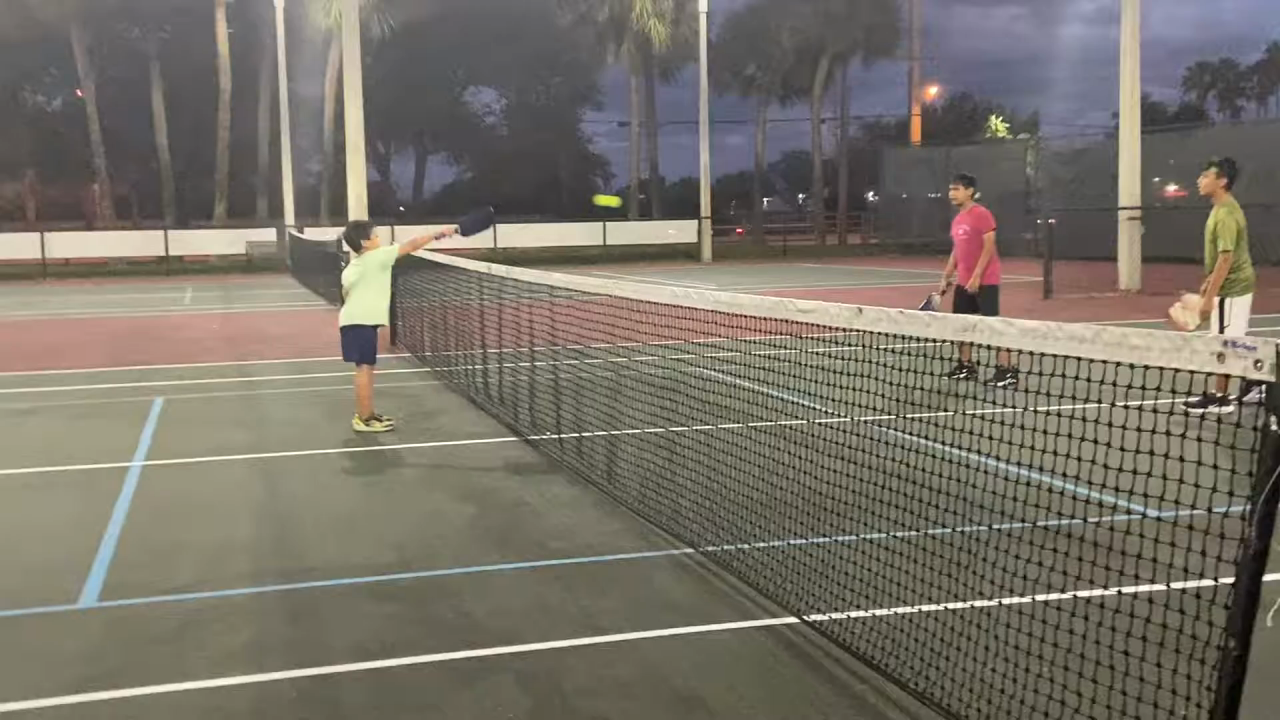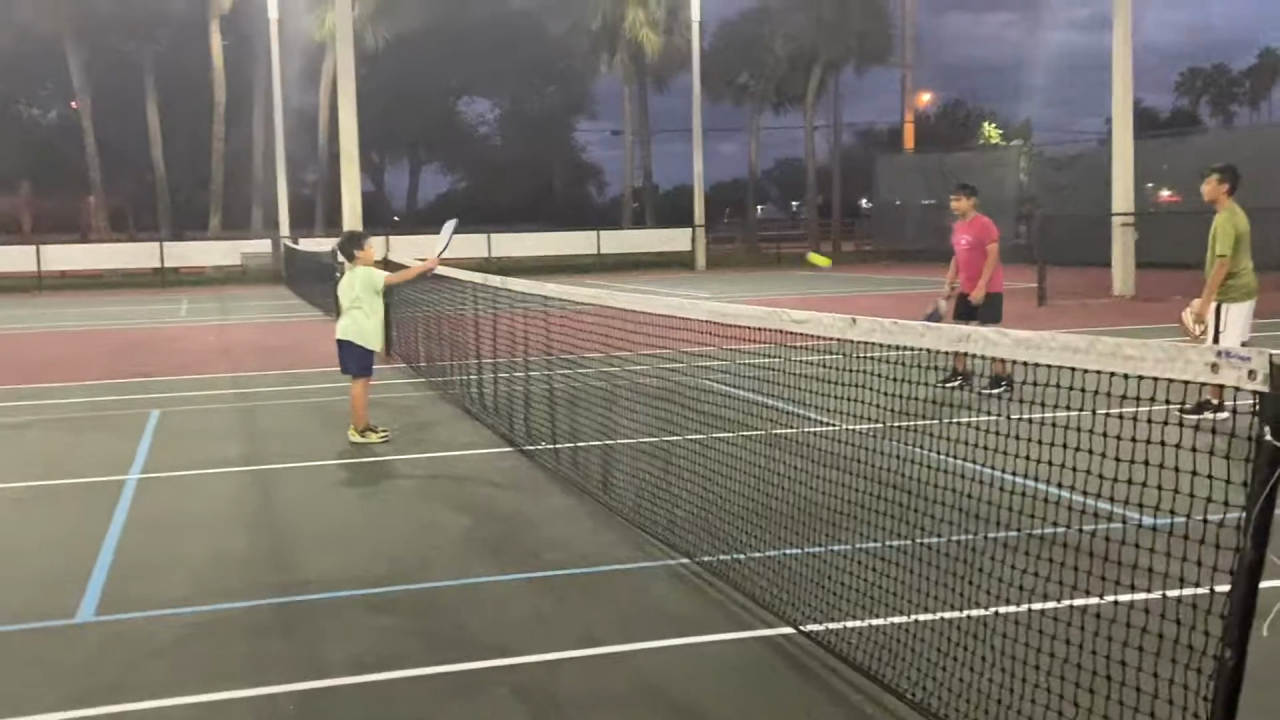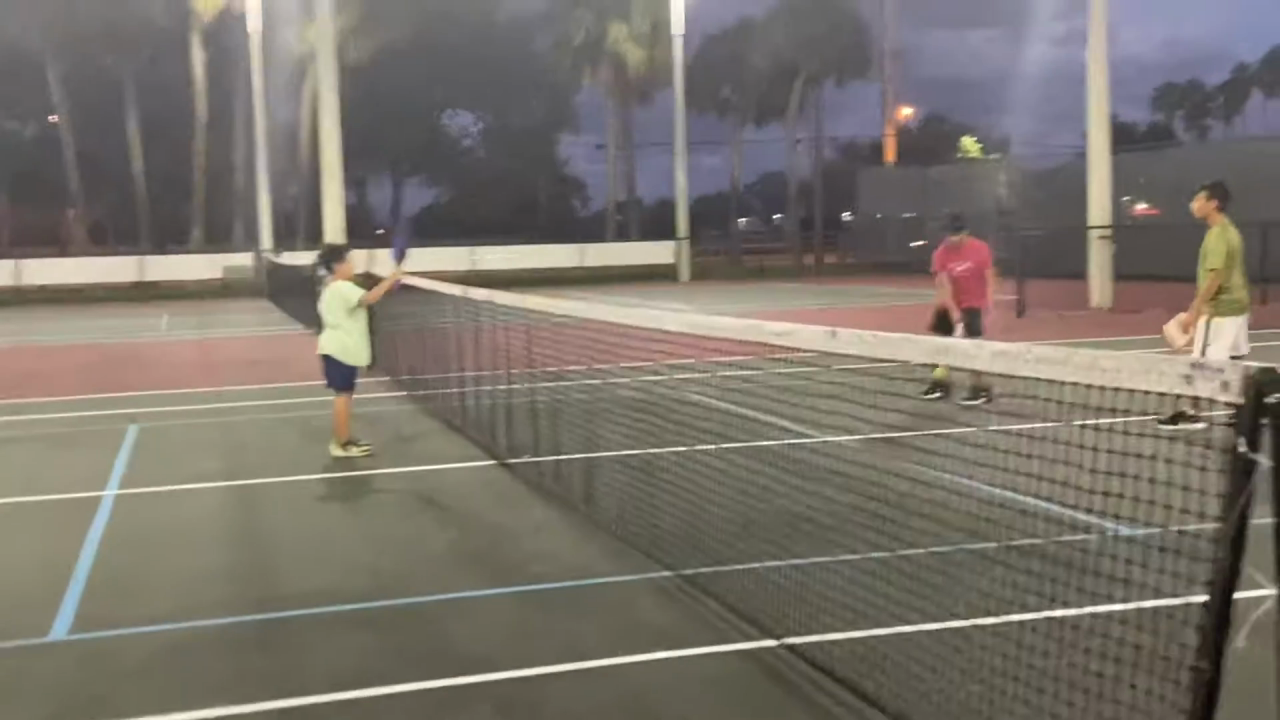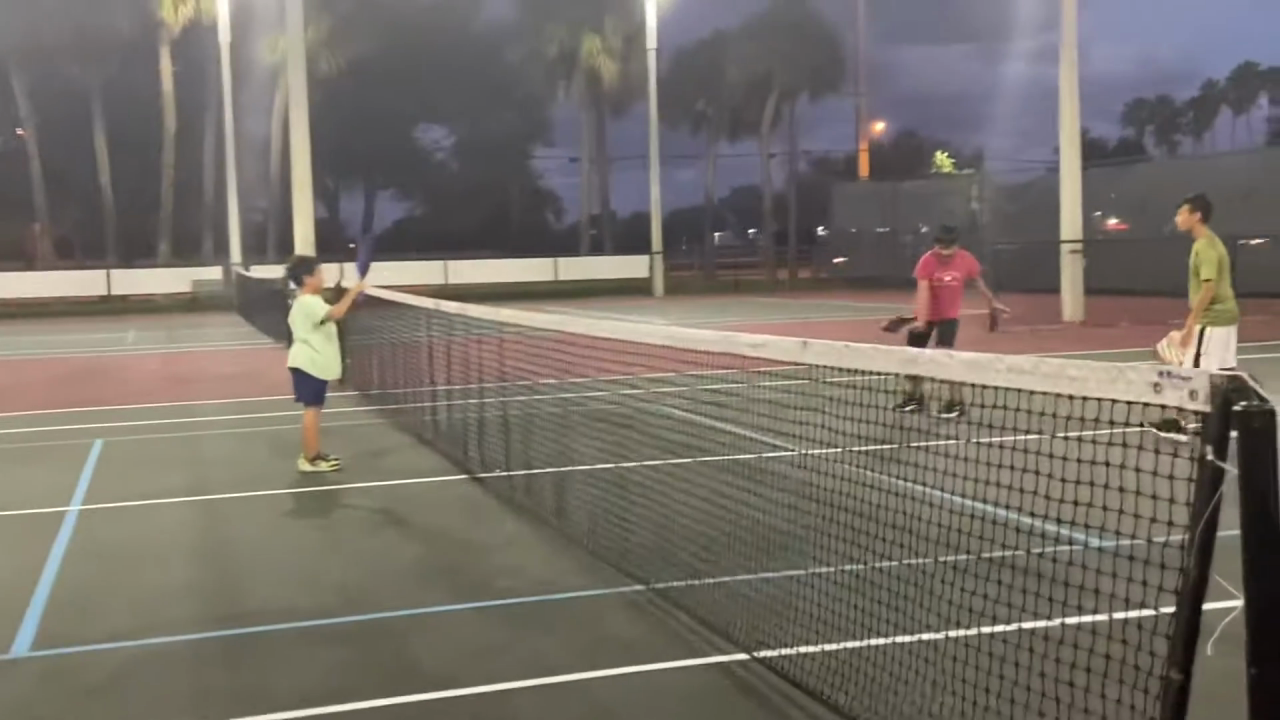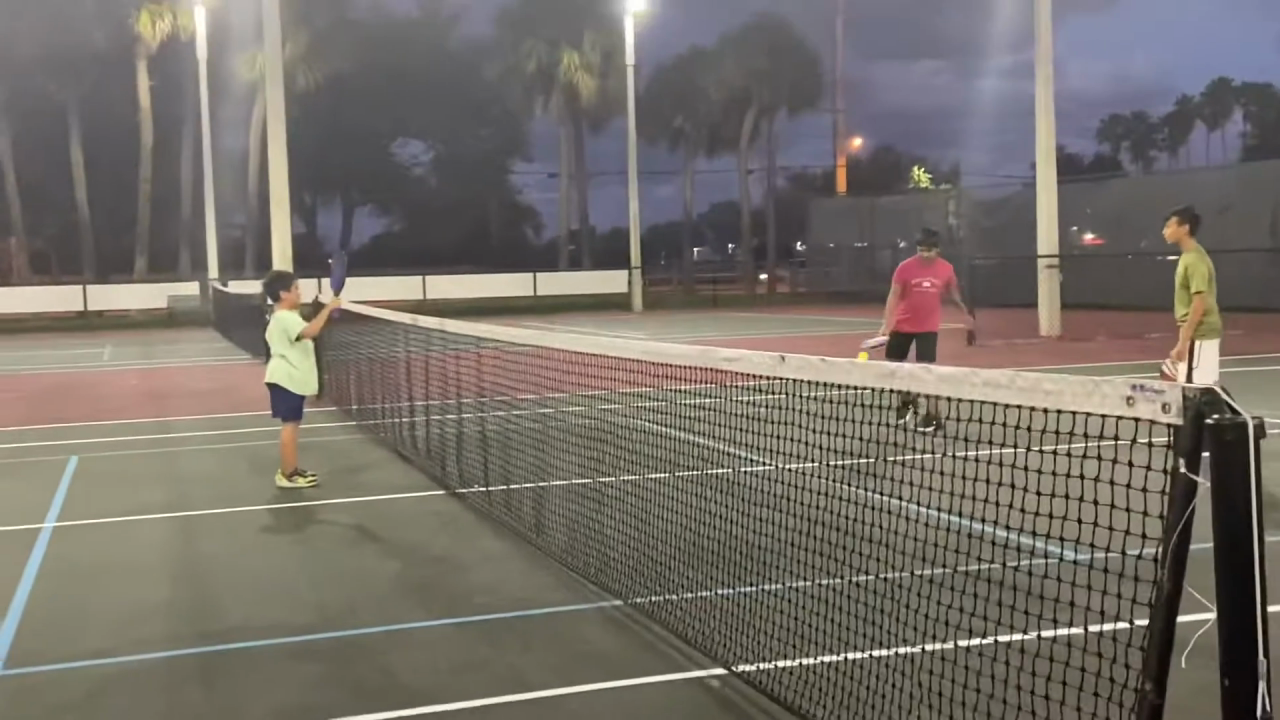
dt=0.2s
person 1, frame 1
left shoulder: (1225, 215)
right shoulder: (1223, 209)
left elbow: (1225, 258)
left wrist: (1209, 298)
right wrist: (1207, 283)
left hip: (1231, 287)
right hip: (1239, 284)
left ankle: (1219, 398)
right ankle: (1252, 382)
person 1, frame 2
left shoulder: (1225, 220)
right shoulder: (1236, 214)
left elbow: (1222, 264)
left wrist: (1204, 301)
right wrist: (1210, 297)
left hip: (1230, 294)
right hip: (1243, 290)
left knee: (1219, 350)
right knee: (1237, 347)
left ankle: (1214, 404)
person 1, frame 3
left shoulder: (1217, 235)
right shoulder: (1228, 230)
left elbow: (1213, 278)
left wrist: (1193, 313)
right wrist: (1200, 310)
left hip: (1222, 309)
right hip: (1236, 304)
left knee: (1202, 360)
right knee: (1236, 359)
left ankle: (1191, 414)
person 1, frame 4
left shoulder: (1204, 246)
right shoulder: (1212, 242)
left elbow: (1207, 288)
left wrist: (1189, 323)
right wrist: (1191, 324)
left hip: (1213, 318)
right hip: (1224, 315)
left knee: (1193, 369)
right knee: (1224, 371)
left ankle: (1180, 423)
person 1, frame 5
left shoulder: (1195, 260)
right shoulder: (1188, 258)
left elbow: (1199, 303)
left wrist: (1183, 341)
right wrist: (1185, 338)
left hip: (1199, 334)
right hip: (1197, 334)
left knee: (1193, 386)
right knee: (1203, 386)
person 2, frame 1
left shoulder: (351, 267)
right shoulder: (377, 257)
left elbow: (346, 293)
right elbow: (409, 246)
right wrist: (439, 235)
left hip: (354, 321)
right hip: (362, 322)
left knee: (365, 368)
right knee: (365, 368)
left ankle: (365, 413)
right ankle: (364, 418)
person 2, frame 2
left shoulder: (347, 277)
right shoulder: (366, 273)
right elbow: (396, 278)
right wrist: (424, 266)
left hip: (352, 334)
right hip: (358, 336)
left knee: (361, 380)
right knee: (361, 381)
left ankle: (361, 424)
right ankle: (359, 430)
person 2, frame 3
left shoulder: (331, 289)
right shoulder: (343, 288)
right elbow: (370, 298)
right wrist: (391, 279)
left hip: (340, 348)
right hip: (341, 350)
left knee: (344, 394)
right knee: (343, 395)
left ankle: (344, 439)
right ankle: (342, 443)
person 2, frame 4
left shoulder: (305, 302)
right shoulder: (309, 302)
right elbow: (335, 314)
right wrist: (353, 292)
left hip: (312, 362)
right hip: (310, 364)
left knee: (314, 408)
right knee: (312, 409)
left ankle: (313, 453)
right ankle: (310, 458)
person 2, frame 5
left shoulder: (283, 317)
right shoulder: (285, 317)
right elbow: (310, 332)
right wrist: (328, 309)
left hip: (290, 378)
right hip: (286, 379)
left knee: (292, 424)
right knee: (290, 424)
left ankle: (291, 469)
right ankle: (287, 474)
person 3, frame 1
left shoulder: (982, 214)
right shoulder: (957, 219)
left elbow: (989, 246)
left wrist: (976, 276)
right wrist: (946, 277)
left hip: (985, 280)
right hip: (964, 281)
left ankle: (1007, 371)
right ankle: (966, 365)
person 3, frame 2
left shoulder: (985, 225)
right shoulder: (957, 227)
left elbow: (993, 258)
left wrist: (981, 288)
right wrist: (948, 282)
left hip: (988, 289)
right hip: (965, 289)
left ankle: (1001, 377)
right ankle: (960, 373)
person 3, frame 3
left shoulder: (980, 249)
right shoulder: (941, 253)
left elbow: (989, 280)
right elbow: (944, 284)
left wrist: (989, 308)
right wrist: (953, 310)
left hip: (973, 304)
right hip: (948, 306)
left ankle: (982, 388)
right ankle: (941, 384)
person 3, frame 4
left shoulder: (967, 260)
right shoulder: (927, 261)
left elbow: (978, 282)
right elbow: (922, 291)
left wrist: (993, 303)
right wrist: (921, 318)
left hip: (949, 315)
right hip: (926, 314)
left ankle: (956, 402)
right ankle: (914, 397)
person 3, frame 5
left shoulder: (946, 269)
right shoulder: (905, 267)
left elbow: (953, 293)
right elbow: (894, 297)
left wrist: (965, 313)
right wrist: (886, 324)
left hip: (928, 327)
right hip: (901, 326)
right knee: (893, 364)
left ankle: (932, 415)
right ankle: (906, 401)
